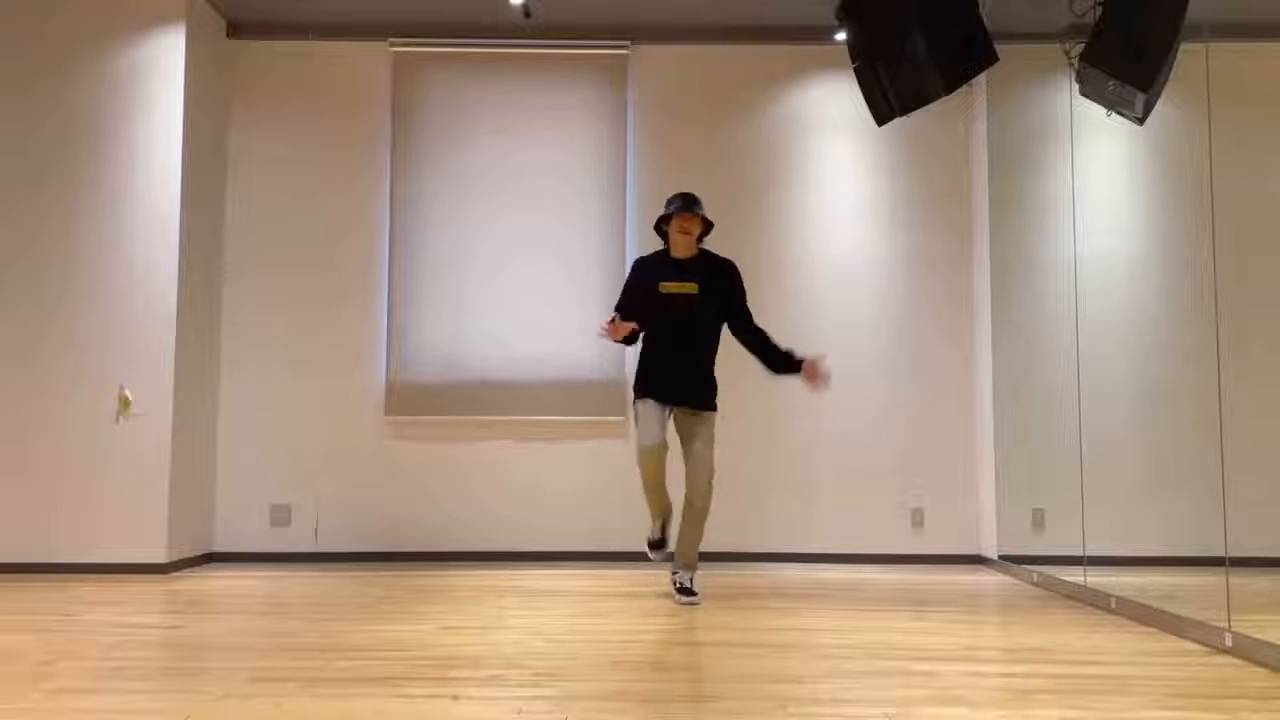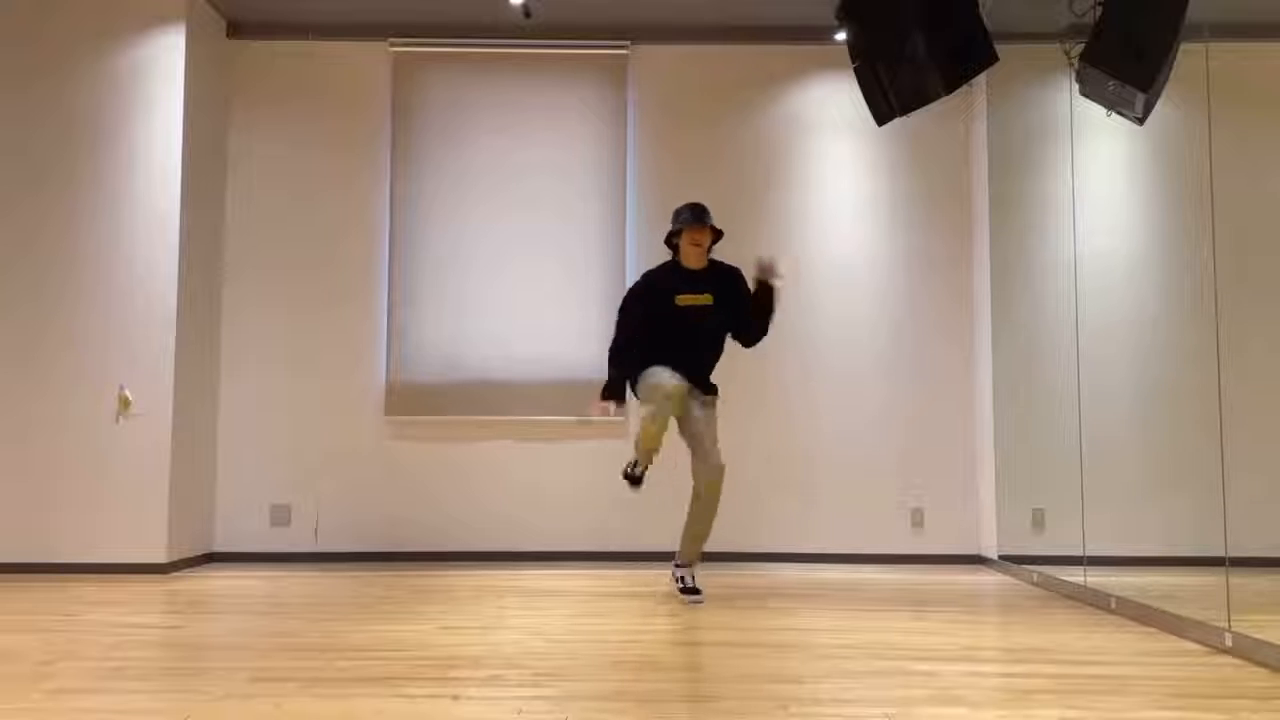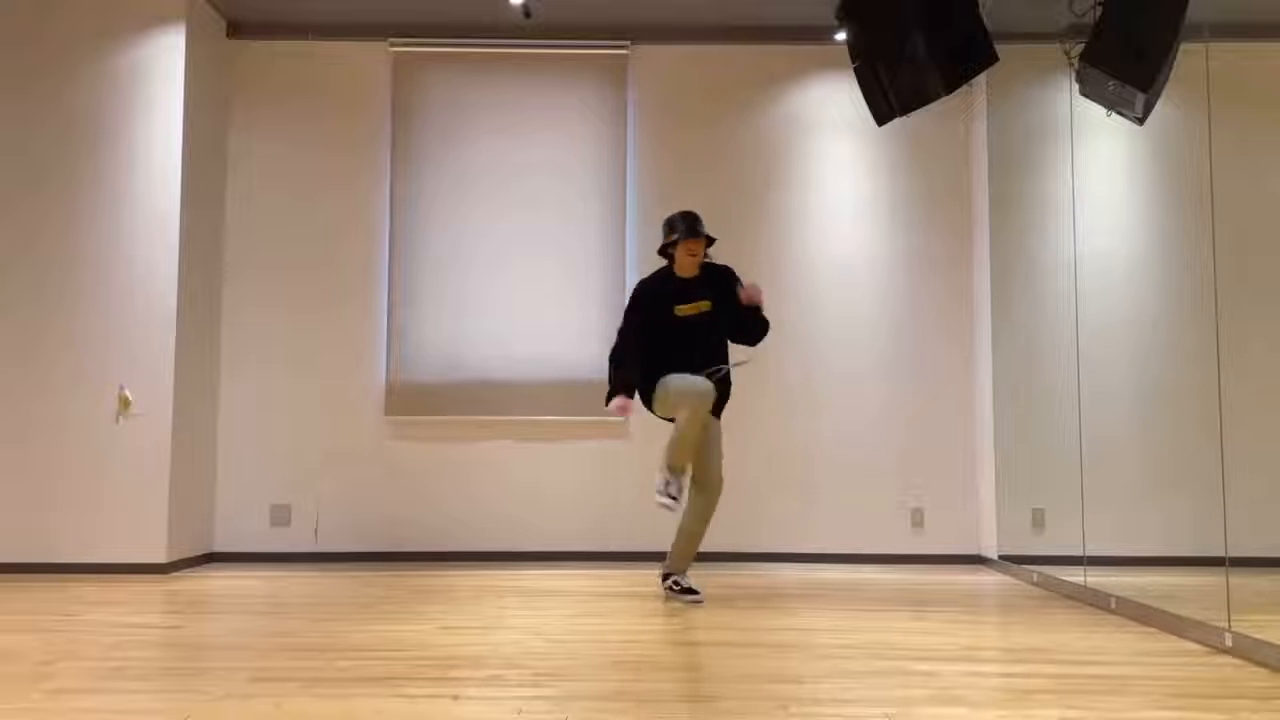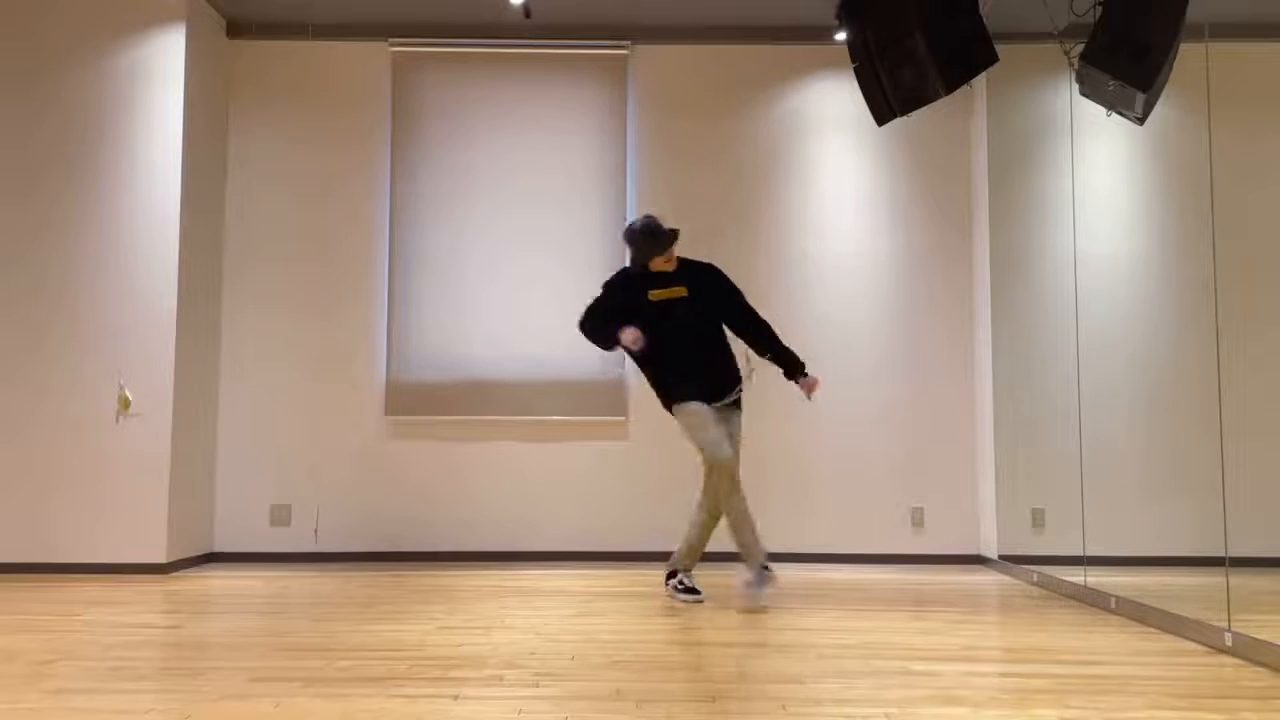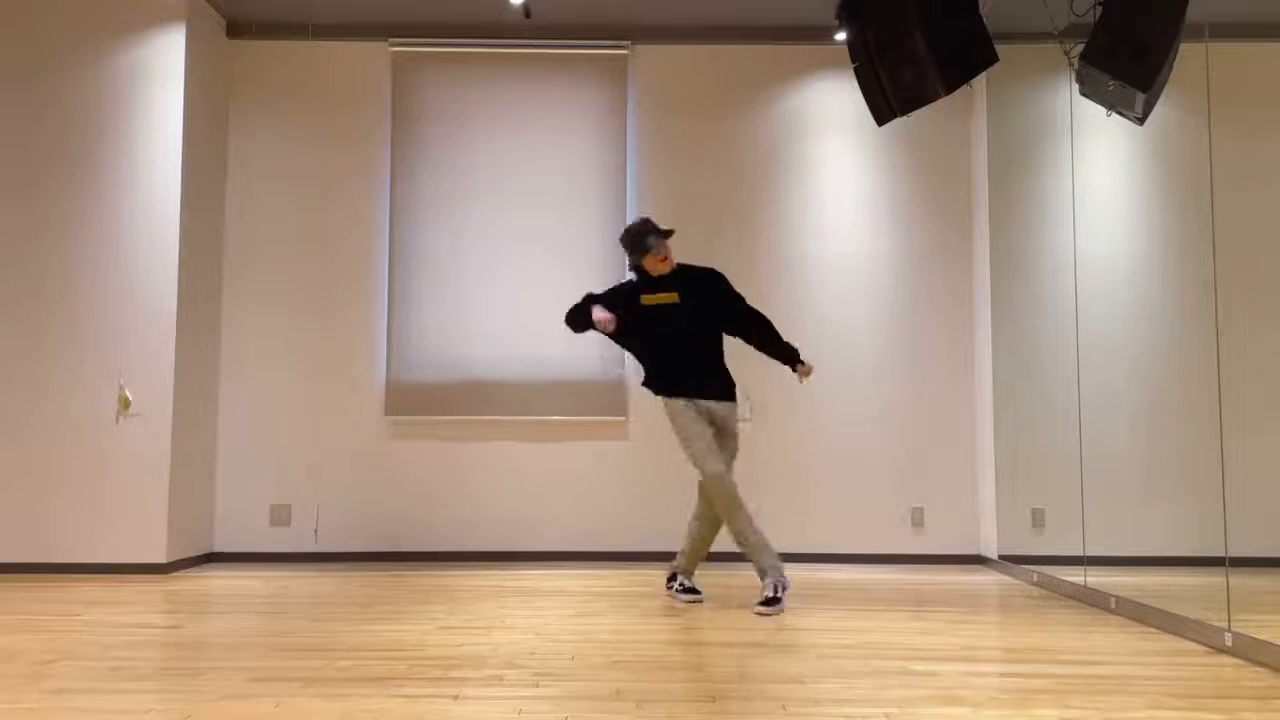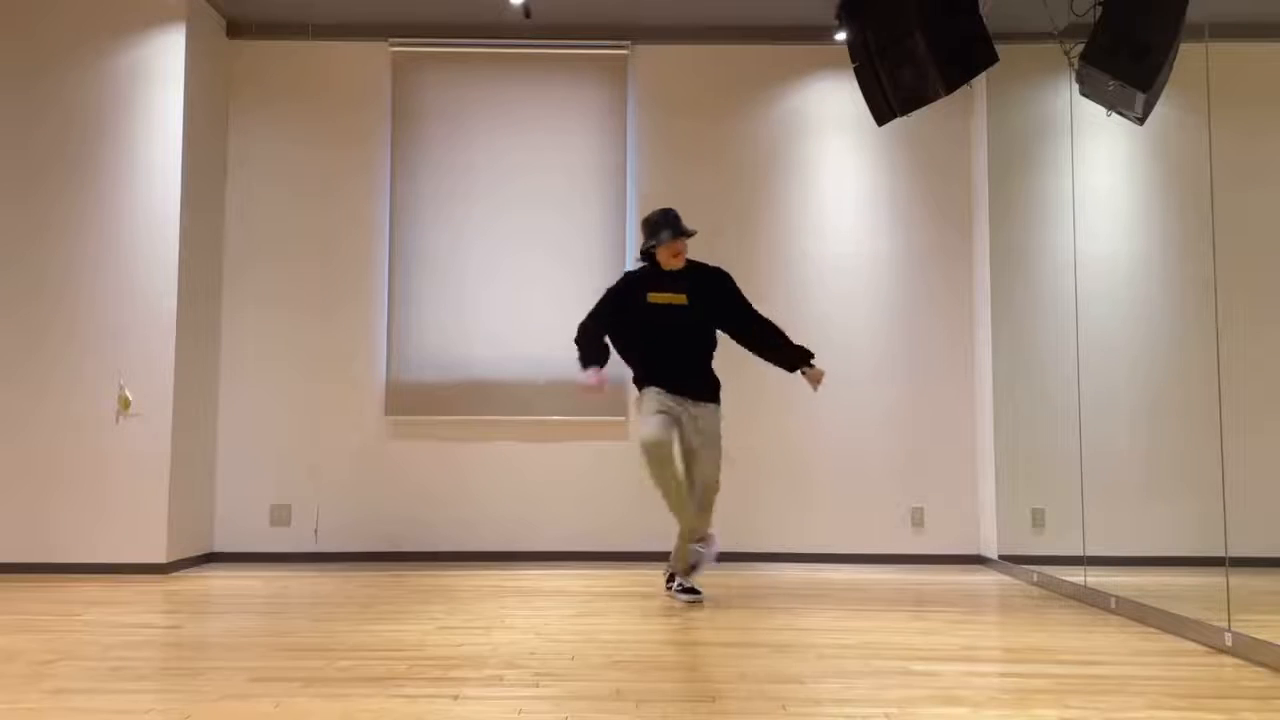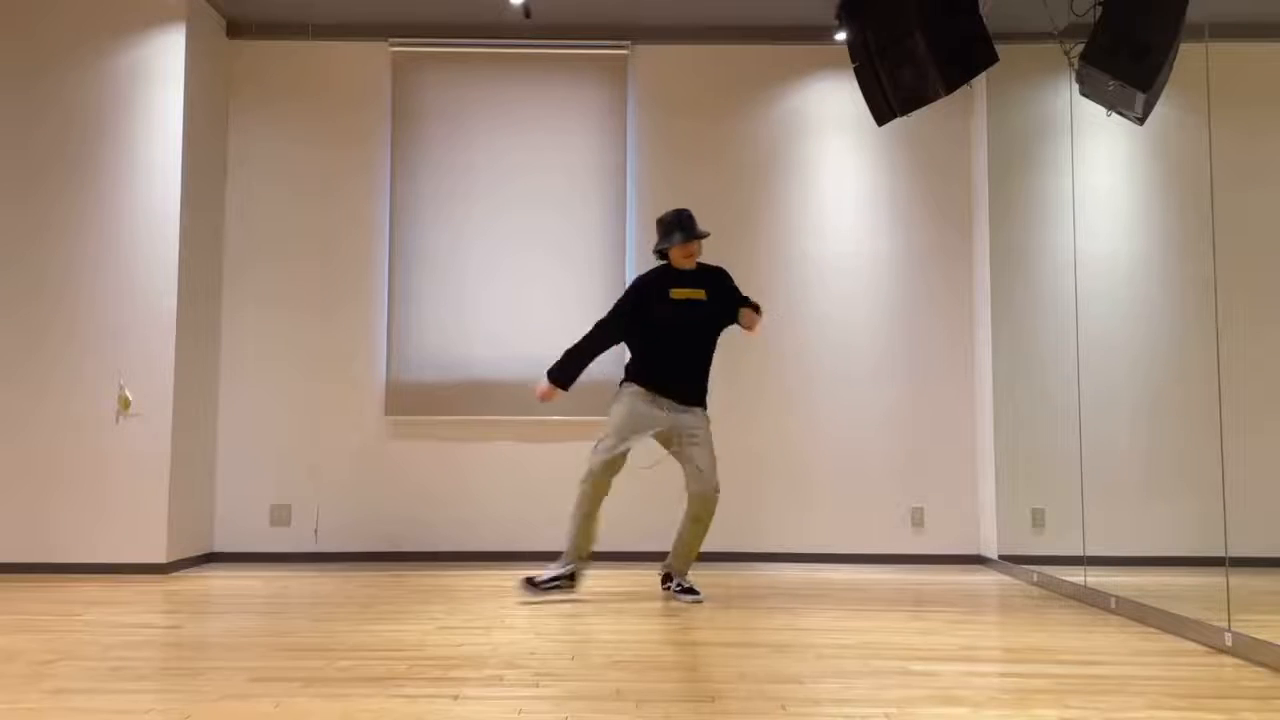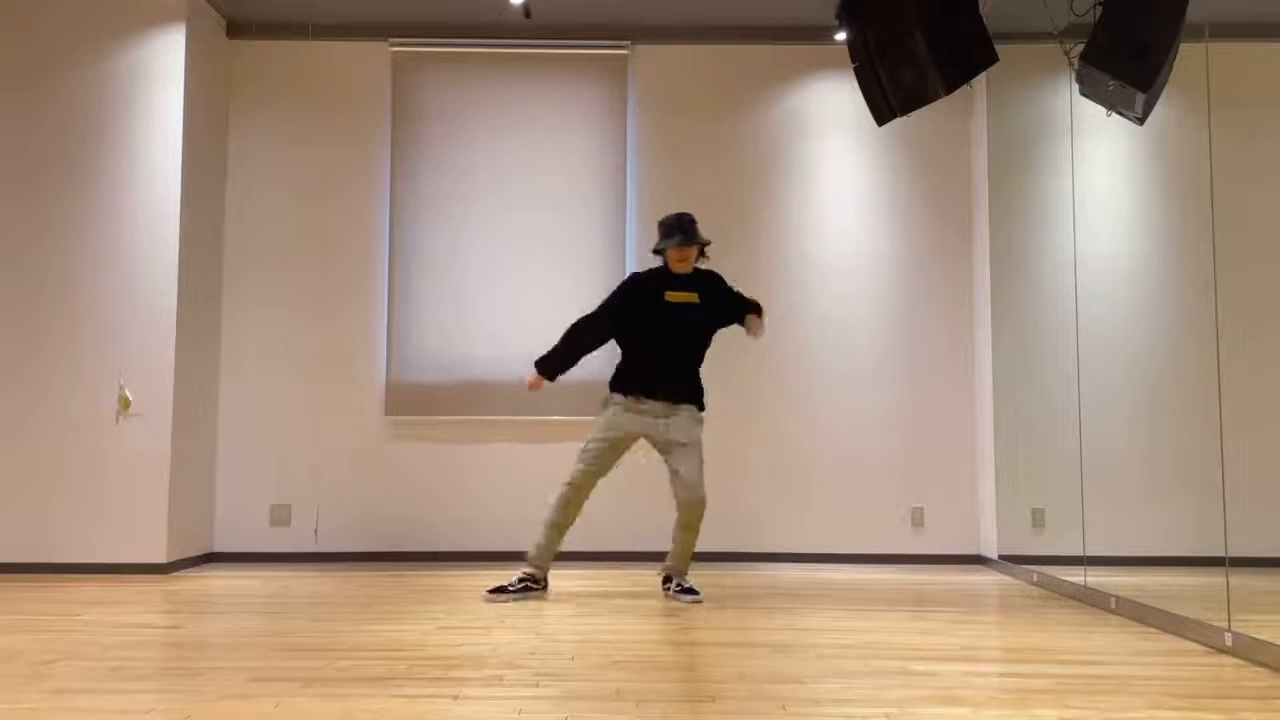
dt=0.1s
person 1, frame 1
left shoulder: (723, 272)
right shoulder: (646, 270)
left elbow: (747, 331)
right elbow: (629, 324)
left wrist: (794, 365)
right wrist: (621, 330)
left hip: (698, 391)
right hip: (653, 388)
left knee: (700, 484)
right knee: (650, 449)
left ankle: (684, 572)
right ankle: (660, 516)
person 1, frame 2
left shoulder: (729, 279)
right shoulder: (654, 282)
left elbow: (750, 336)
right elbow: (626, 339)
left wrist: (764, 288)
right wrist: (613, 389)
left hip: (696, 389)
right hip: (654, 377)
left knee: (711, 472)
right knee: (672, 387)
left ankle: (684, 568)
right ankle: (641, 457)
person 1, frame 3
left shoulder: (723, 280)
right shoulder: (651, 291)
left elbow: (750, 334)
right elbow: (627, 347)
left wrist: (752, 307)
right wrist: (620, 392)
left hip: (708, 399)
right hip: (664, 387)
left knee: (710, 486)
right knee: (699, 390)
left ankle: (675, 573)
right ankle: (672, 472)
person 1, frame 4
left shoulder: (706, 277)
right shoulder: (628, 284)
left elbow: (751, 325)
right elbow: (591, 323)
left wrist: (795, 370)
right wrist: (619, 334)
left hip: (726, 393)
right hip: (685, 397)
left knee: (718, 485)
right knee: (722, 462)
left ankle: (680, 572)
right ankle: (756, 566)
person 1, frame 5
left shoulder: (706, 281)
right shoulder: (628, 295)
left elbow: (748, 323)
right elbow: (574, 317)
left wrist: (791, 359)
right wrist: (593, 312)
left hip: (720, 398)
right hip: (679, 398)
left knee: (714, 491)
right knee: (715, 475)
left ankle: (681, 573)
right ankle: (771, 574)
person 1, frame 6
left shoulder: (711, 281)
right shoulder: (633, 286)
left elbow: (752, 326)
right elbow: (590, 329)
left wrist: (801, 361)
right wrist: (593, 364)
left hip: (703, 398)
right hip: (657, 389)
left knee: (704, 487)
right knee: (653, 441)
left ankle: (679, 572)
right ankle: (698, 537)
person 1, frame 7
left shoulder: (717, 281)
right shoulder: (651, 285)
left elbow: (737, 308)
right elbow: (606, 332)
left wrist: (749, 313)
right wrist: (558, 376)
left hip: (690, 407)
right hip: (641, 394)
left knee: (706, 492)
right knee: (600, 465)
left ankle: (675, 574)
right ankle: (569, 566)
person 1, frame 8
left shoulder: (711, 287)
right shoulder: (644, 285)
left elbow: (739, 307)
right elbow: (594, 325)
left wrist: (752, 314)
right wrist: (546, 368)
left hip: (681, 409)
right hip: (628, 402)
left knee: (693, 497)
right knee: (578, 480)
left ankle: (676, 575)
right ankle: (534, 574)
